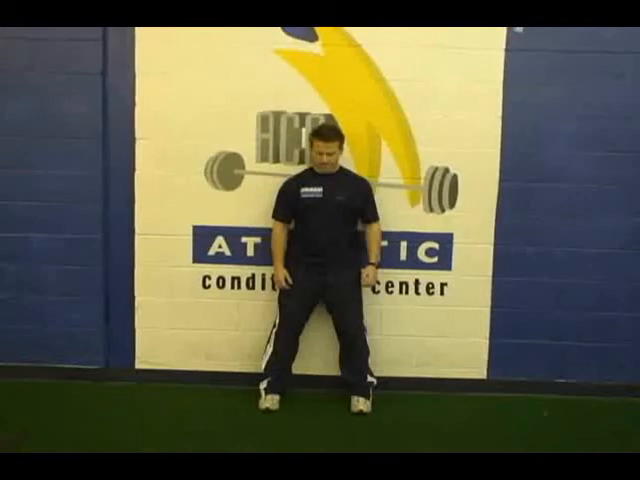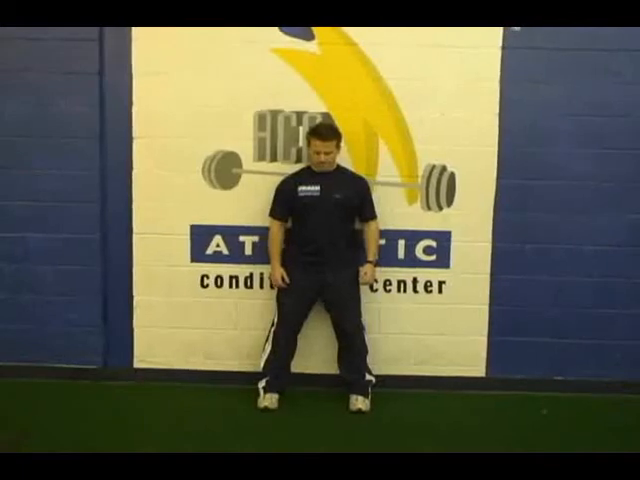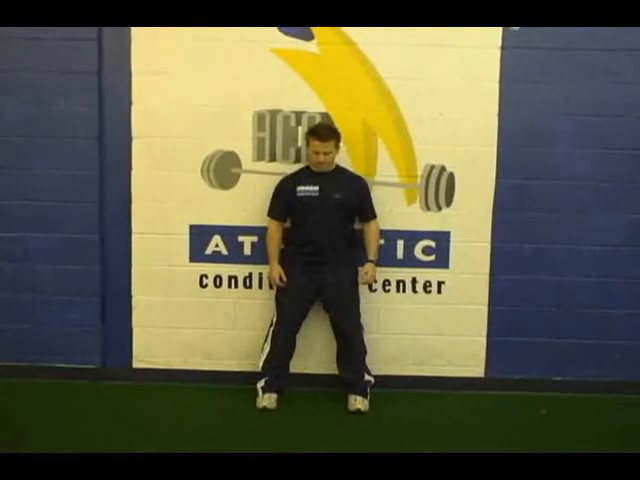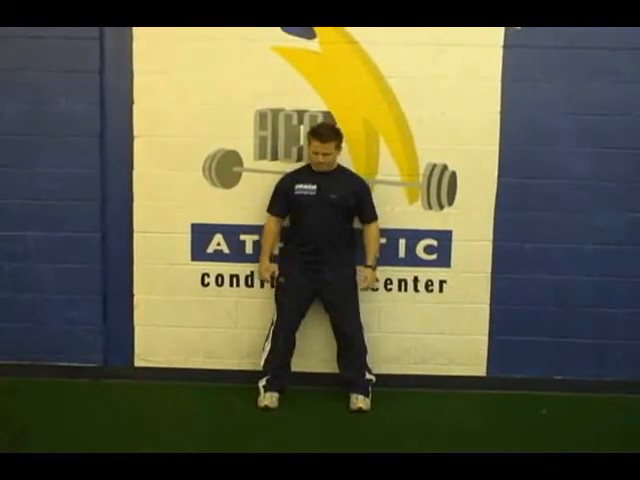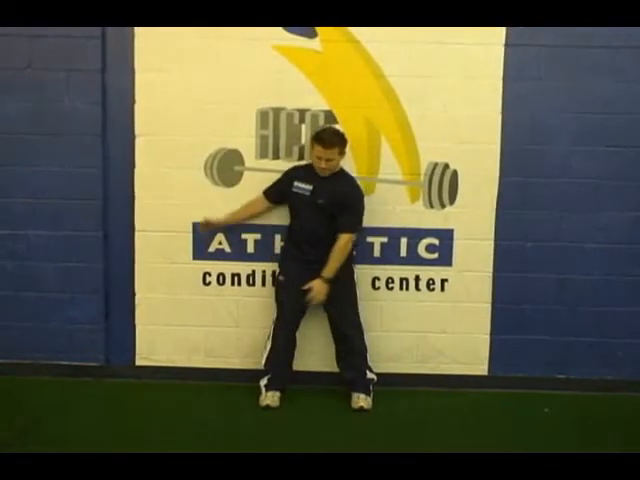
dt=0.4s
person 1, frame 1
left shoulder: (358, 186)
right shoulder: (294, 185)
left elbow: (372, 226)
right elbow: (280, 227)
left wrist: (372, 263)
right wrist: (279, 266)
left hip: (344, 273)
right hip: (300, 272)
left knee: (352, 332)
right knee: (286, 329)
left ankle: (360, 391)
right ankle: (272, 388)
person 1, frame 2
left shoulder: (355, 184)
right shoulder: (292, 184)
left elbow: (369, 224)
right elbow: (277, 225)
left wrist: (370, 261)
right wrist: (275, 264)
left hip: (342, 272)
right hip: (298, 271)
left knee: (351, 331)
right knee: (284, 328)
left ankle: (360, 389)
right ankle: (271, 387)
person 1, frame 3
left shoulder: (354, 184)
right shoulder: (290, 184)
left elbow: (370, 223)
right elbow: (275, 225)
left wrist: (371, 260)
right wrist: (274, 263)
left hip: (341, 271)
right hip: (297, 270)
left knee: (349, 330)
right knee: (283, 328)
left ankle: (358, 389)
right ankle: (270, 387)
person 1, frame 4
left shoulder: (354, 184)
right shoulder: (291, 181)
left elbow: (370, 225)
right elbow: (274, 220)
left wrist: (370, 265)
right wrist: (265, 257)
left hip: (339, 270)
right hip: (296, 268)
left knee: (349, 330)
right knee: (283, 326)
left ankle: (360, 388)
right ankle: (271, 386)
person 1, frame 5
left shoulder: (350, 191)
right shoulder: (295, 176)
left elbow: (345, 238)
right elbow: (263, 202)
left wrist: (325, 279)
right wrist: (223, 221)
left hip: (334, 270)
right hip: (294, 265)
left knee: (347, 328)
right knee: (284, 326)
left ankle: (361, 386)
right ankle: (273, 385)
